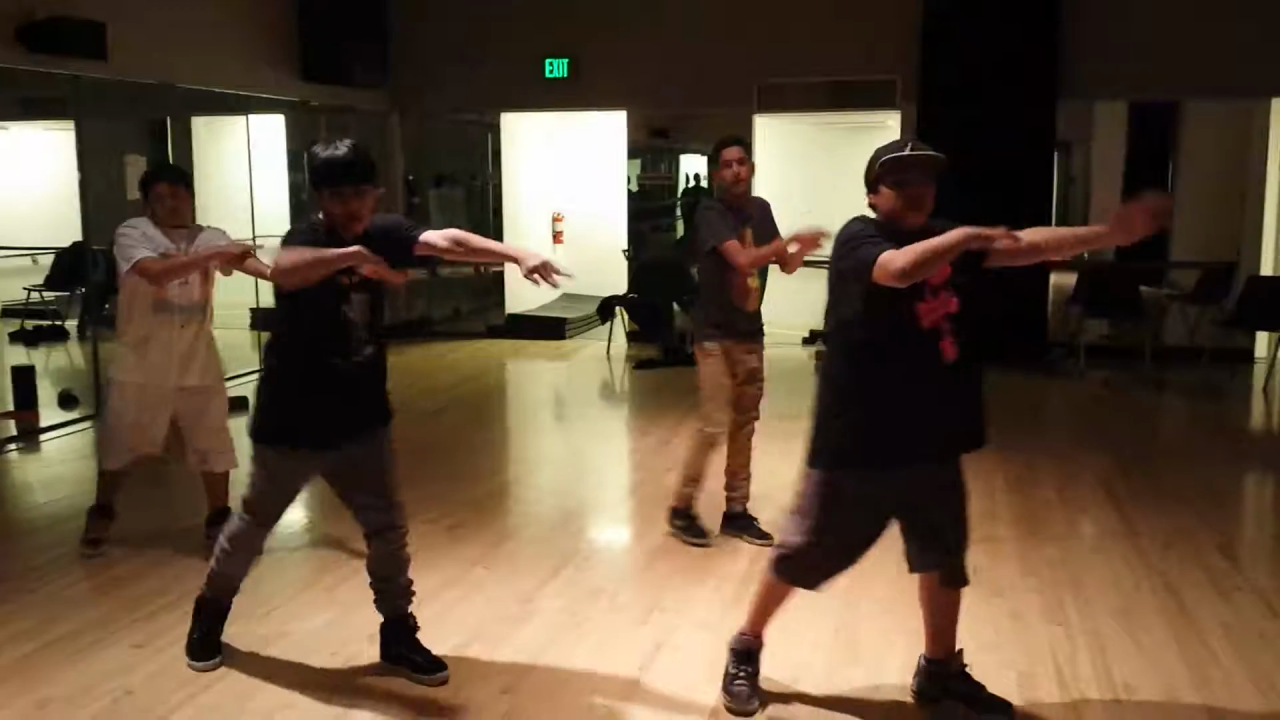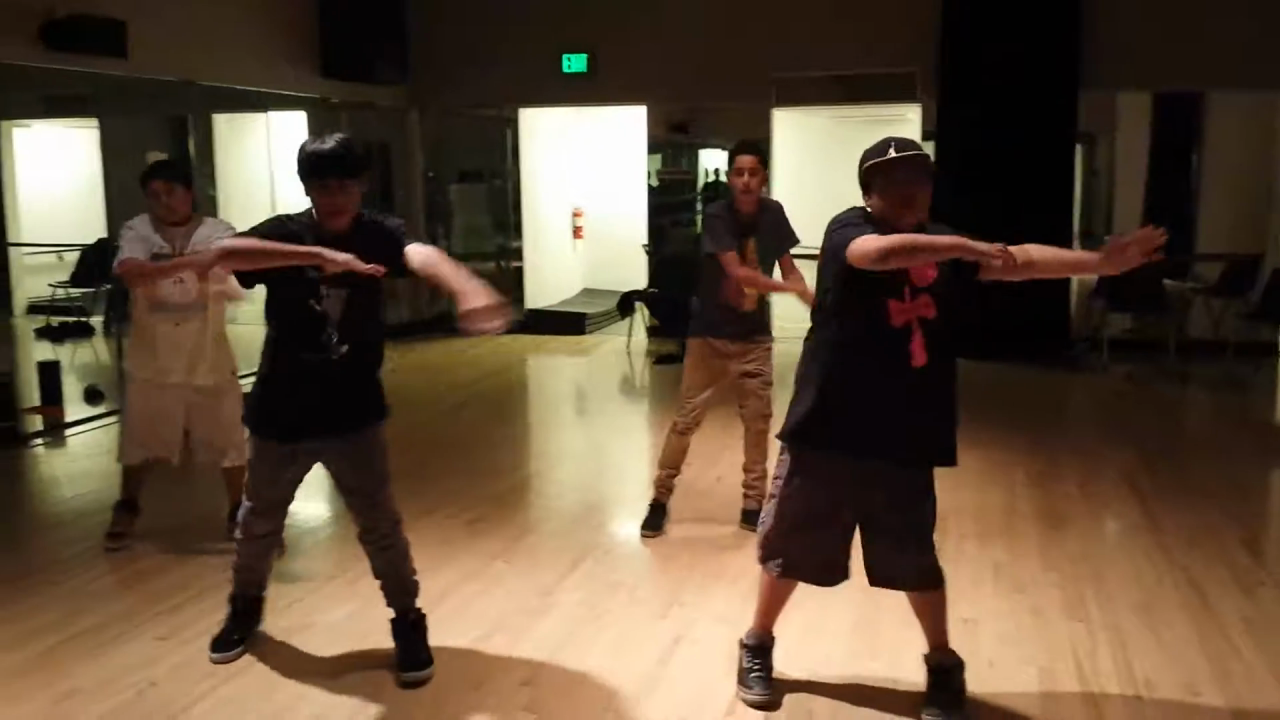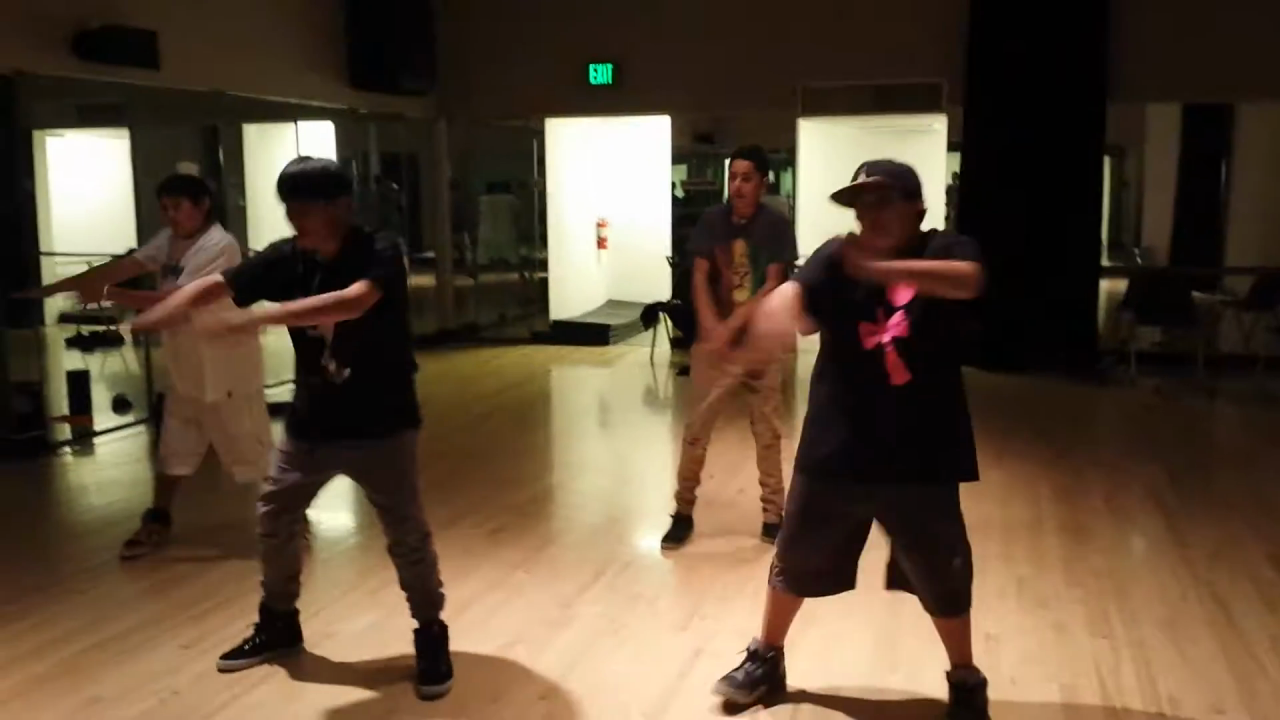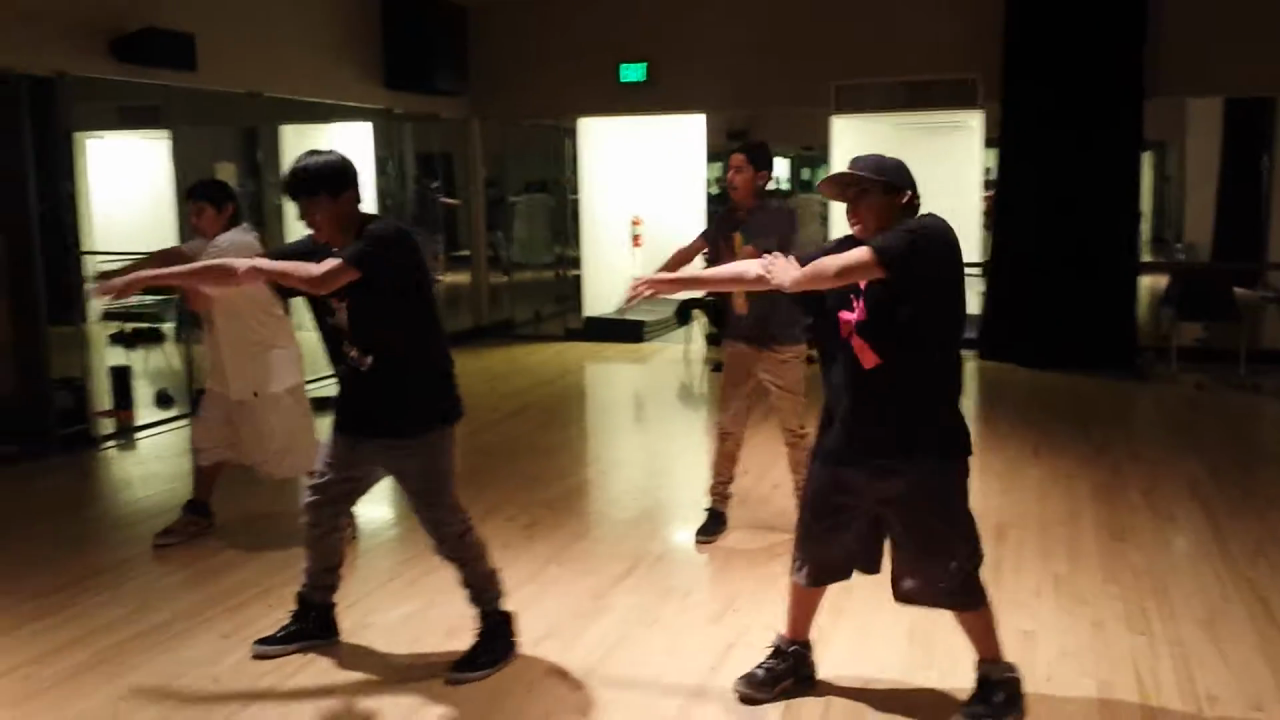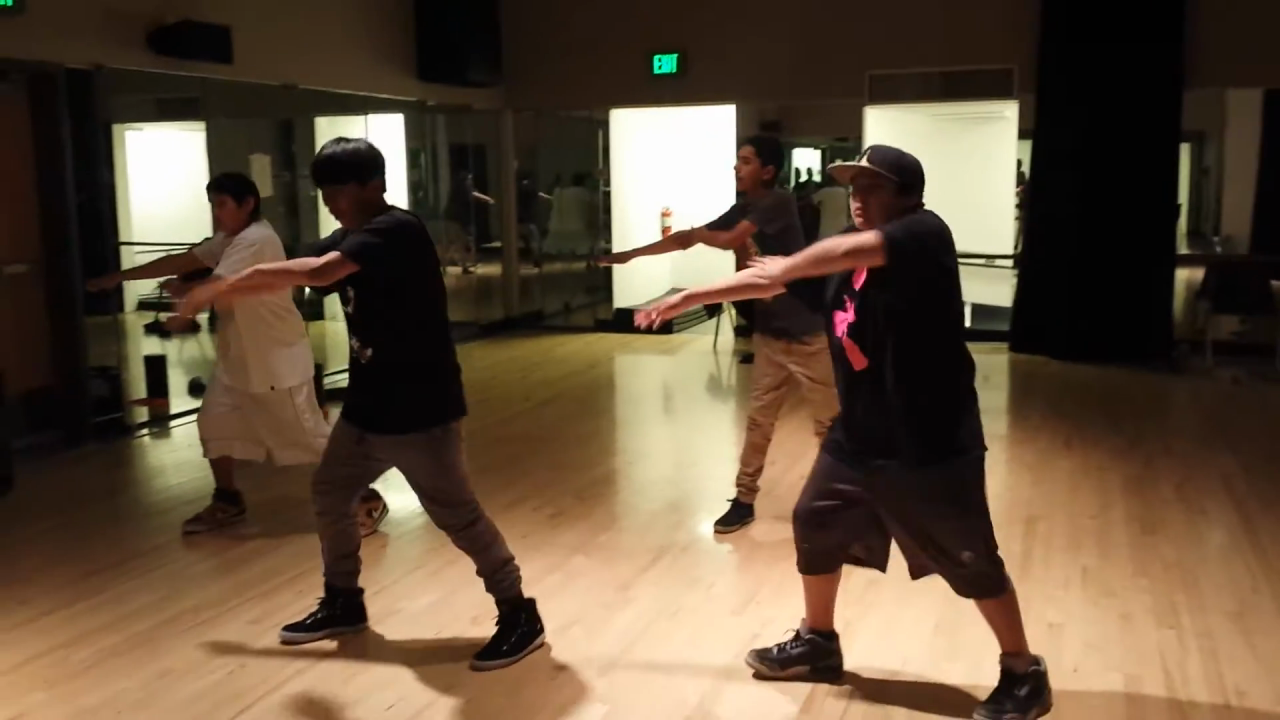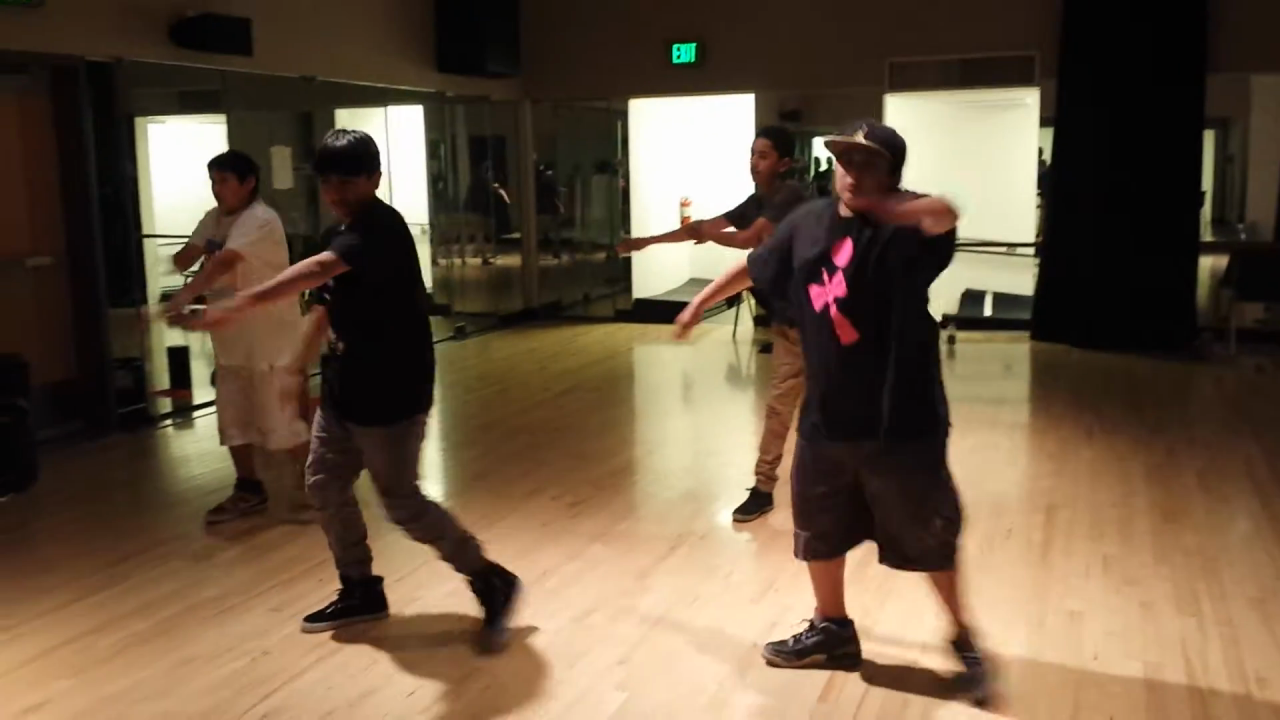
dt=0.2s
person 1, frame 1
left shoulder: (945, 238)
right shoulder: (861, 238)
left elbow: (1024, 245)
right elbow: (900, 270)
left wrist: (1110, 233)
right wrist: (972, 236)
left hip: (931, 435)
right hip: (858, 440)
left knee: (943, 557)
right knee: (808, 549)
left ankle: (940, 669)
right ankle: (746, 651)
person 1, frame 2
left shoulder: (942, 245)
right shoulder: (851, 231)
left elbow: (1017, 262)
right elbow: (876, 253)
left wrist: (1102, 262)
right wrist: (968, 248)
left hip: (904, 437)
right hip: (828, 427)
left knee: (914, 559)
right knee: (789, 545)
left ankle: (942, 665)
right ankle: (756, 649)
person 1, frame 3
left shoulder: (948, 251)
right shoulder: (836, 258)
left elbow: (962, 281)
right elbow: (789, 296)
left wrist: (881, 269)
right wrist: (775, 323)
left hip: (925, 454)
right hip: (837, 448)
left knee: (943, 578)
right knee: (796, 561)
right ankle: (765, 658)
person 1, frame 4
left shoulder: (928, 238)
right shoulder: (842, 249)
left elbow: (842, 272)
right elbow: (762, 271)
left wrist: (789, 276)
right wrist: (675, 281)
left hip: (921, 443)
right hip: (846, 439)
left knee: (949, 568)
right knee: (814, 549)
right ankle: (792, 653)
person 1, frame 5
left shoulder: (922, 234)
right shoulder: (844, 253)
right elbow: (769, 279)
left wrist: (784, 267)
right wrist: (688, 298)
left hip: (932, 440)
right hip: (857, 436)
left knee: (970, 558)
right knee: (814, 528)
left ankle: (1023, 672)
right ankle: (817, 642)
person 1, frame 6
left shoulder: (907, 221)
right shoulder: (806, 222)
left elbow: (940, 215)
right elbow: (753, 269)
left wrist: (909, 209)
right wrist: (699, 304)
left hip: (901, 413)
right hip: (829, 413)
left knee: (928, 531)
right knee: (816, 522)
left ankle: (964, 640)
right ankle: (831, 628)
person 2, frame 1
left shoulder: (387, 234)
right shoulder: (305, 242)
left elbow: (446, 241)
right elbow: (280, 269)
left wrist: (518, 255)
right wrist: (352, 256)
left hip: (362, 412)
right hip: (294, 417)
left knee: (385, 523)
right knee: (254, 524)
left ankle: (398, 633)
right ankle: (211, 610)
person 2, frame 2
left shoulder: (380, 234)
right shoulder: (285, 233)
left elbow: (423, 257)
left wrist: (469, 288)
right wrist: (314, 253)
left hip: (353, 409)
right hip: (282, 409)
left knee: (378, 520)
right knee: (261, 519)
left ankle: (408, 623)
right ankle: (244, 610)
person 2, frame 3
left shoulder: (378, 252)
right shoulder: (285, 258)
left elbow: (352, 302)
right elbow: (211, 287)
left wrist: (259, 316)
right wrist: (153, 318)
left hip: (382, 421)
right hip: (314, 420)
left knee: (405, 530)
right knee: (276, 516)
left ankle: (431, 634)
right ankle: (278, 625)
person 2, frame 4
left shoulder: (386, 239)
right shoulder: (310, 248)
left elbow: (322, 278)
right elbow: (236, 272)
left wrist: (255, 265)
right wrist: (151, 277)
left hip: (417, 413)
right hip: (356, 413)
left knee: (444, 520)
right knee: (320, 506)
left ankle: (495, 624)
right ankle: (316, 614)
person 2, frame 5
left shoulder: (396, 232)
right shoulder: (351, 239)
left elbow: (311, 274)
right elbow: (284, 274)
left wrist: (223, 289)
right wrist: (218, 291)
left hip: (420, 406)
right hip: (368, 404)
left knee: (456, 514)
right knee: (329, 493)
left ankle: (519, 615)
right ankle: (343, 602)
person 2, frame 6
left shoulder: (379, 227)
right shoulder: (344, 232)
left elbow: (317, 271)
right elbow: (324, 307)
left wrist: (241, 304)
right wrist: (295, 367)
left hip: (391, 395)
right hip: (345, 390)
left knee: (403, 504)
right knee: (324, 484)
left ankle: (492, 582)
right ankle: (361, 591)
person 3, frame 1
left shoulder: (760, 208)
right shoulder: (710, 212)
left elbow: (787, 265)
right elbow: (743, 260)
left wrist: (798, 249)
right wrist: (793, 239)
left hip: (749, 334)
right hip: (715, 335)
left knee: (743, 423)
right knee: (713, 425)
left ankle: (736, 511)
right ankle: (681, 509)
person 3, frame 2
left shoulder: (774, 213)
right shoulder: (716, 216)
left elbow: (787, 265)
right elbow: (736, 272)
left wrist: (805, 289)
right wrist: (792, 289)
left hip: (755, 337)
right hip: (709, 335)
left knee: (758, 421)
right knee: (686, 419)
left ankle: (753, 506)
right ankle: (660, 499)
person 3, frame 3
left shoulder: (776, 224)
right shoulder: (711, 220)
left elbow: (772, 285)
right elbow: (699, 279)
left wrist: (734, 325)
right wrist: (711, 328)
right hip: (712, 343)
left knee: (768, 434)
right knee: (696, 430)
left ankle: (773, 519)
right ankle: (683, 514)
person 3, frame 4
left shoulder: (778, 216)
right shoulder: (725, 217)
right elbow: (689, 252)
right wrist: (656, 279)
left hip: (780, 342)
right hip: (737, 340)
left knee: (794, 429)
right knee: (729, 427)
right ankle: (718, 508)
person 3, frame 5
left shoulder: (778, 203)
right shoulder: (743, 209)
left elbow: (728, 241)
right elbow: (693, 236)
left wrist: (698, 235)
right wrist: (633, 254)
left hip: (806, 332)
right hip: (770, 332)
left knee: (827, 420)
right knee: (759, 417)
right ankle: (744, 500)
person 3, frame 6
left shoulder: (792, 196)
right shoulder: (758, 201)
left elbow: (747, 239)
right elbow: (705, 226)
left wrist: (710, 233)
right wrist: (647, 241)
right hip: (787, 322)
right knee: (778, 407)
right ankle: (763, 490)
person 4, frame 1
left shoulder: (210, 237)
right shoulder: (132, 233)
left elbow: (246, 261)
right elbow: (154, 272)
right wrist: (215, 257)
left hip: (196, 362)
right hip: (140, 362)
left knee: (213, 445)
right knee: (122, 444)
left ankle: (219, 520)
right ankle: (101, 514)
person 4, frame 2
left shoulder: (213, 231)
right shoulder: (136, 231)
left elbow: (240, 254)
right elbow: (129, 273)
right wrist: (187, 263)
left hip: (206, 357)
right hip: (150, 359)
left knee: (226, 441)
right knee: (140, 441)
left ankle: (240, 514)
right ankle: (126, 511)
person 4, frame 3
left shoulder: (220, 245)
right shoulder: (170, 240)
left elbow: (172, 299)
right elbow: (125, 266)
left wrist: (110, 292)
right wrist: (57, 286)
left hip: (231, 368)
right hip: (188, 372)
left knee: (252, 450)
right knee: (175, 451)
right ankle: (157, 521)
person 4, frame 4
left shoulder: (236, 245)
right shoulder: (212, 244)
left elbow: (198, 298)
right elbow: (169, 256)
right wrist: (112, 275)
left hip: (268, 365)
right hip: (227, 366)
left knee: (292, 442)
right knee: (206, 437)
right ankle: (198, 512)
person 4, frame 5
left shoulder: (256, 240)
right shoulder: (228, 240)
right elbow: (182, 260)
left wrist: (178, 289)
right wrist: (119, 277)
left hip: (278, 358)
right hip: (238, 359)
left knee: (308, 432)
right knee: (214, 425)
left ankle: (364, 497)
right ankle: (228, 501)
person 4, frame 6
left shoulder: (258, 220)
right shoulder: (214, 219)
left elbow: (229, 262)
right elbow: (186, 256)
left wrist: (187, 291)
right wrist: (183, 262)
left hip: (272, 338)
right hip: (233, 341)
left knee: (277, 421)
right knee: (231, 416)
right ankle: (248, 490)
